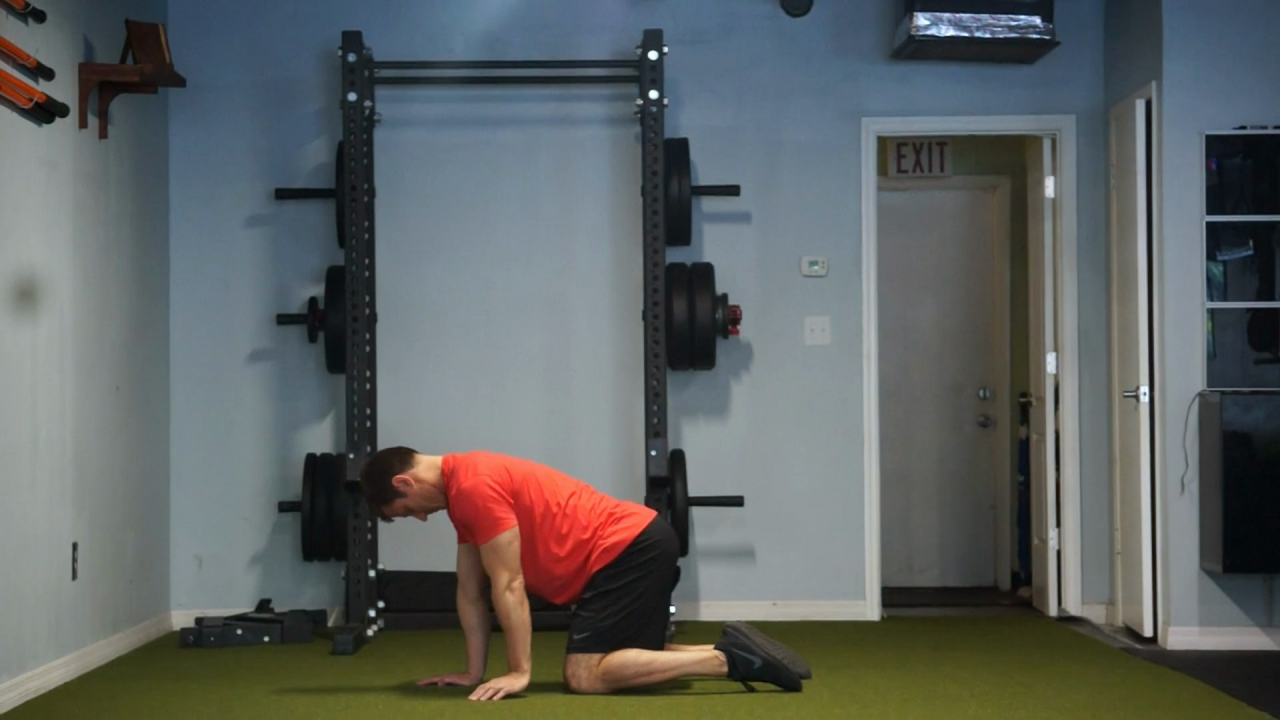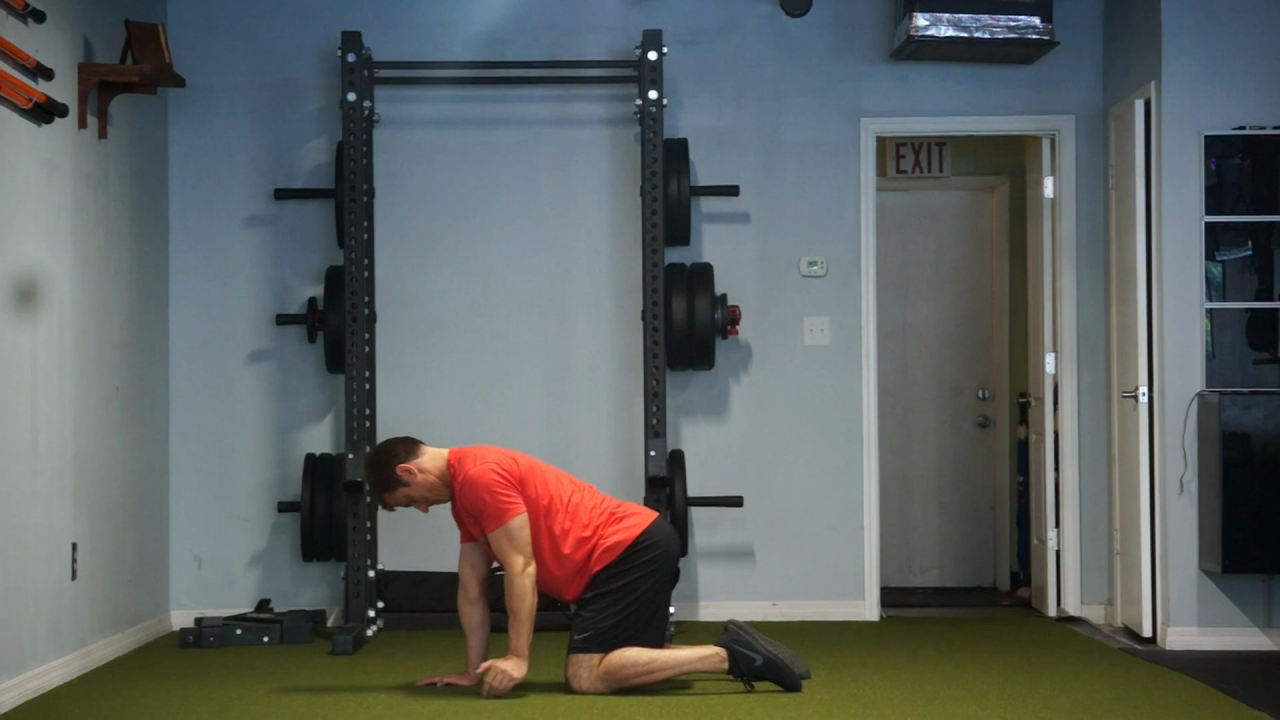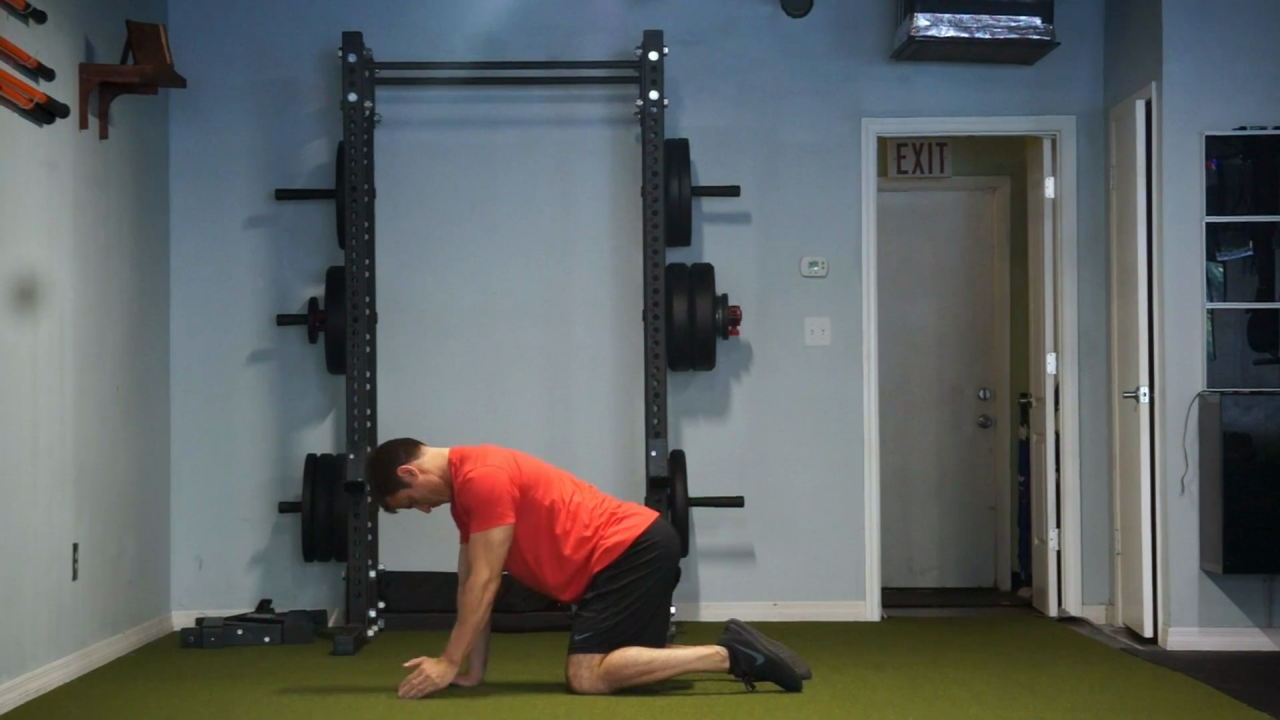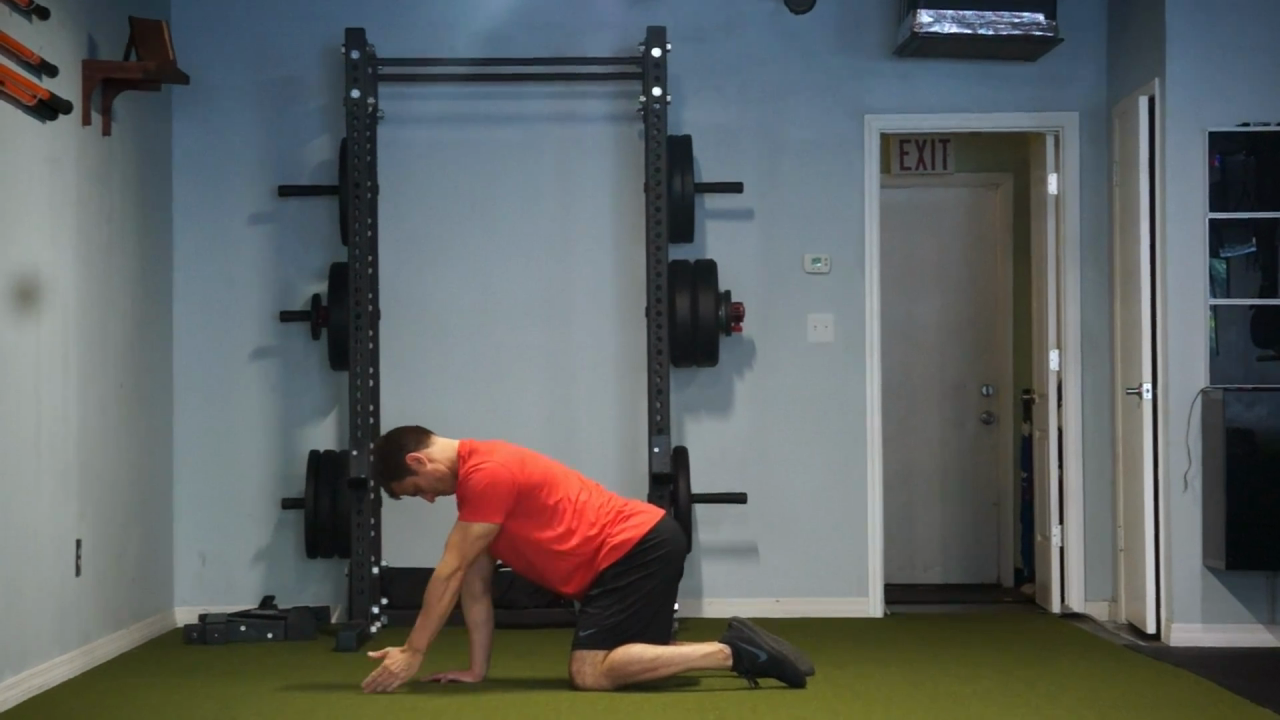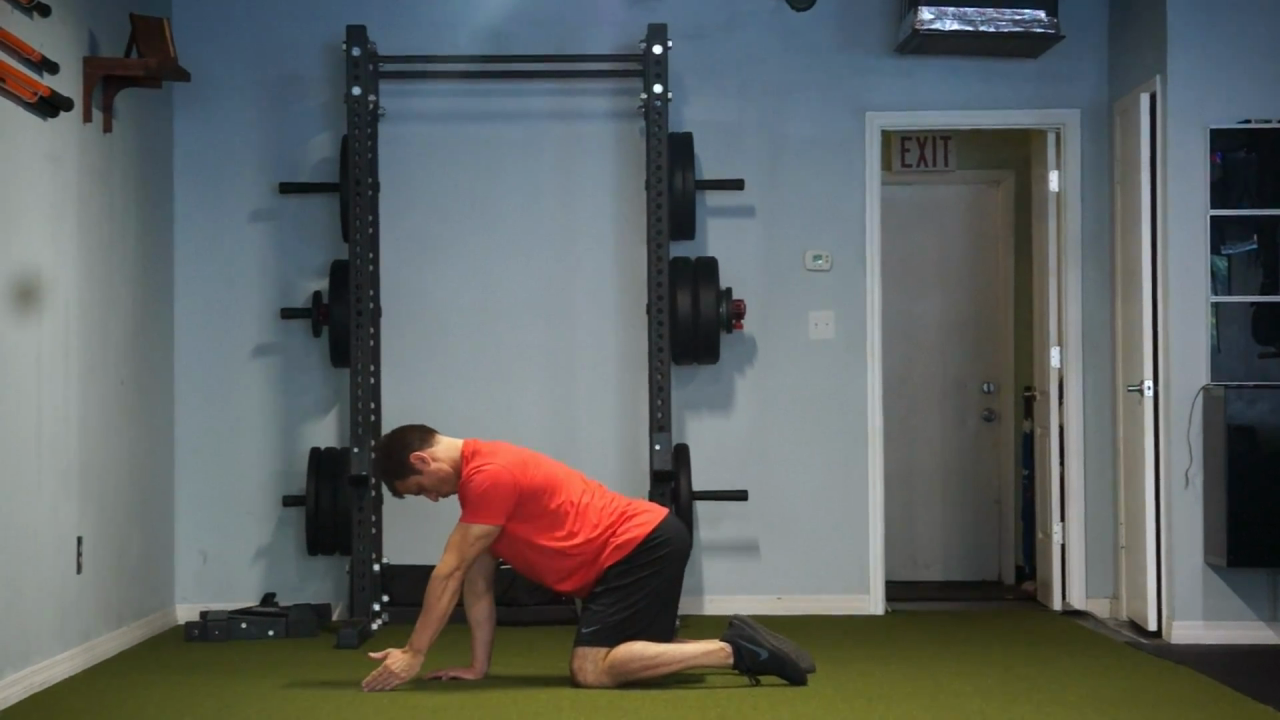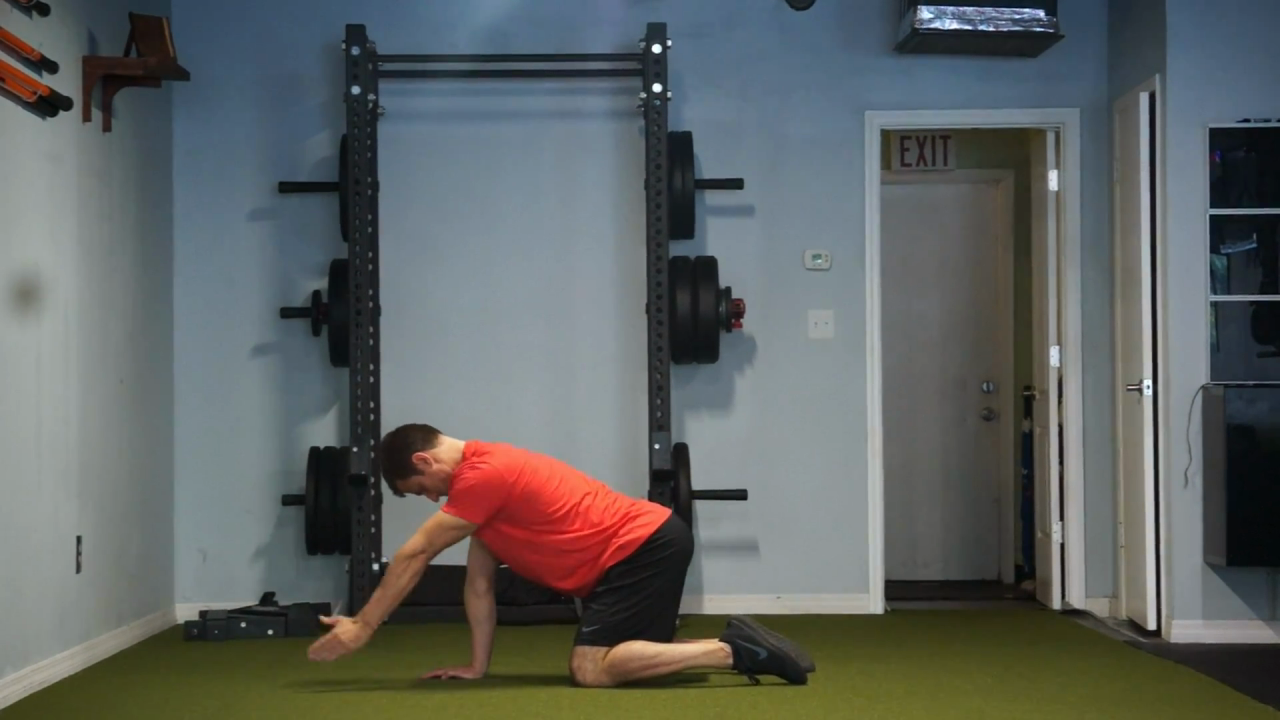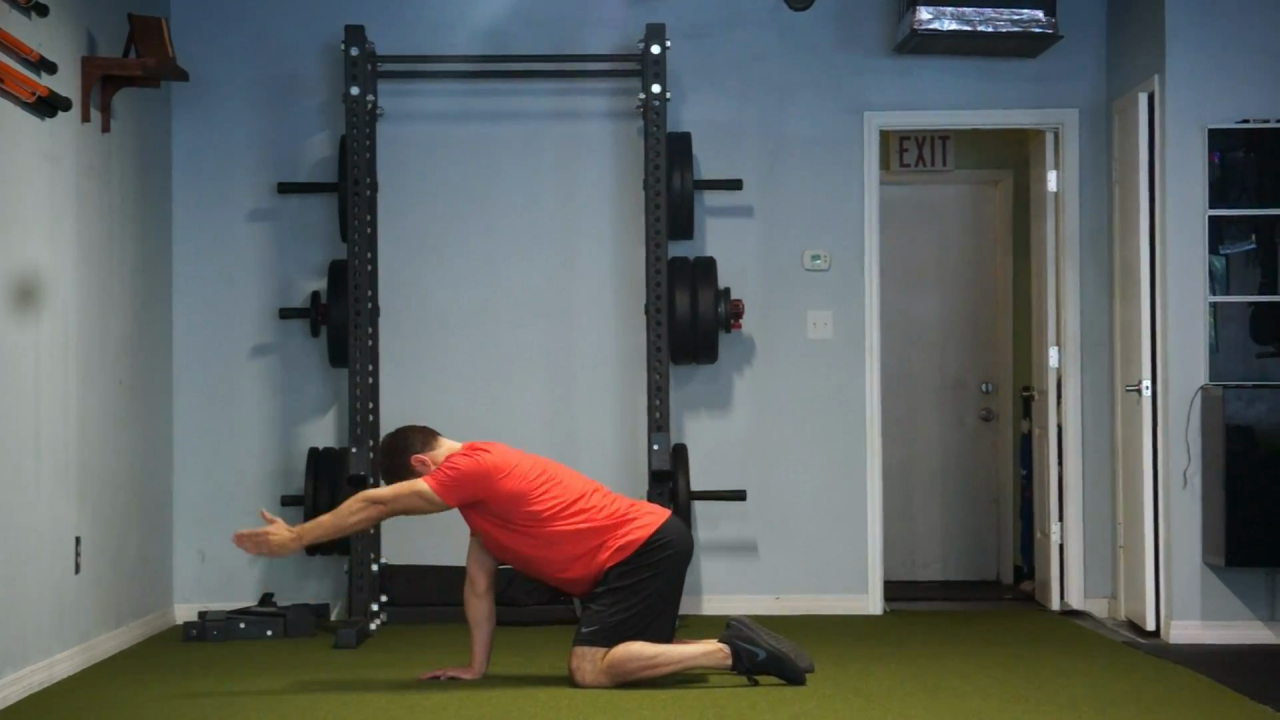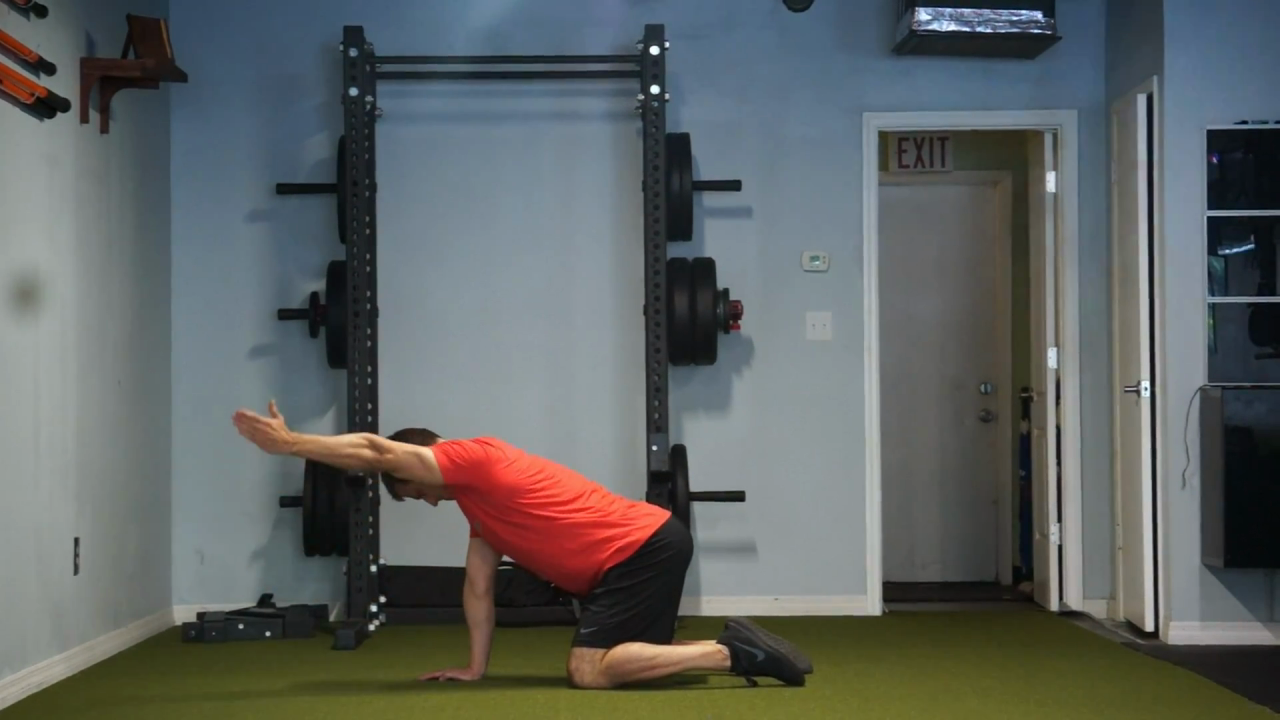
dt=0.5s
person 1, frame 1
left shoulder: (472, 488)
right shoulder: (464, 487)
left elbow: (508, 584)
right elbow: (470, 590)
left wrist: (519, 670)
right wrist: (474, 671)
left hip: (629, 548)
right hip: (642, 541)
left knee: (584, 674)
right knee: (623, 658)
left ankle: (730, 659)
right ankle: (730, 651)
person 1, frame 2
left shoulder: (479, 476)
right shoulder: (463, 492)
left elbow: (521, 569)
right elbow: (472, 588)
left wrist: (517, 657)
right wrist: (475, 667)
left hip: (631, 547)
right hip: (642, 543)
left knee: (586, 675)
right knee: (621, 659)
left ankle: (729, 656)
right ankle: (734, 650)
person 1, frame 3
left shoulder: (481, 478)
right shoulder: (464, 487)
left elbow: (484, 583)
right elbow: (471, 582)
left wrist: (449, 663)
right wrist: (473, 672)
left hip: (633, 548)
right hip: (642, 544)
left knee: (586, 675)
right knee: (615, 660)
left ankle: (729, 655)
right ankle: (733, 650)
person 1, frame 4
left shoulder: (485, 473)
right shoulder: (474, 476)
left elbow: (451, 573)
right elbow: (475, 584)
left wrist: (413, 653)
right wrist: (476, 668)
left hip: (638, 546)
right hip: (647, 542)
left knee: (589, 672)
right knee: (624, 658)
left ankle: (732, 651)
right ankle: (737, 648)
person 1, frame 5
left shoulder: (488, 475)
right shoulder: (479, 472)
left elbow: (450, 573)
right elbow: (477, 582)
left wrist: (414, 654)
right wrist: (478, 665)
left hip: (643, 545)
right hip: (649, 541)
left knee: (590, 670)
right knee: (620, 656)
left ankle: (733, 651)
right ankle: (738, 646)
person 1, frame 6
left shoulder: (482, 475)
right shoulder: (487, 476)
left elbow: (415, 555)
right elbow: (479, 583)
left wrist: (363, 627)
right wrist: (477, 664)
left hip: (647, 547)
right hip: (653, 542)
left knee: (592, 668)
right knee: (616, 654)
left ankle: (734, 651)
right ankle: (735, 643)
person 1, frame 7
left shoulder: (471, 468)
right shoulder: (479, 480)
left elbow: (375, 506)
right elbow: (479, 585)
left wrist: (295, 537)
right wrist: (475, 666)
left hip: (646, 546)
right hip: (651, 542)
left knee: (589, 669)
right knee: (609, 658)
left ankle: (731, 651)
right ankle: (735, 644)
person 1, frame 8
left shoulder: (475, 460)
right shoulder: (475, 497)
left elbow: (375, 453)
right elbow: (479, 588)
left wrist: (288, 441)
right wrist: (475, 666)
left hip: (645, 548)
right hip: (647, 547)
left knee: (589, 669)
right knee: (613, 660)
left ankle: (730, 652)
right ankle: (735, 647)
